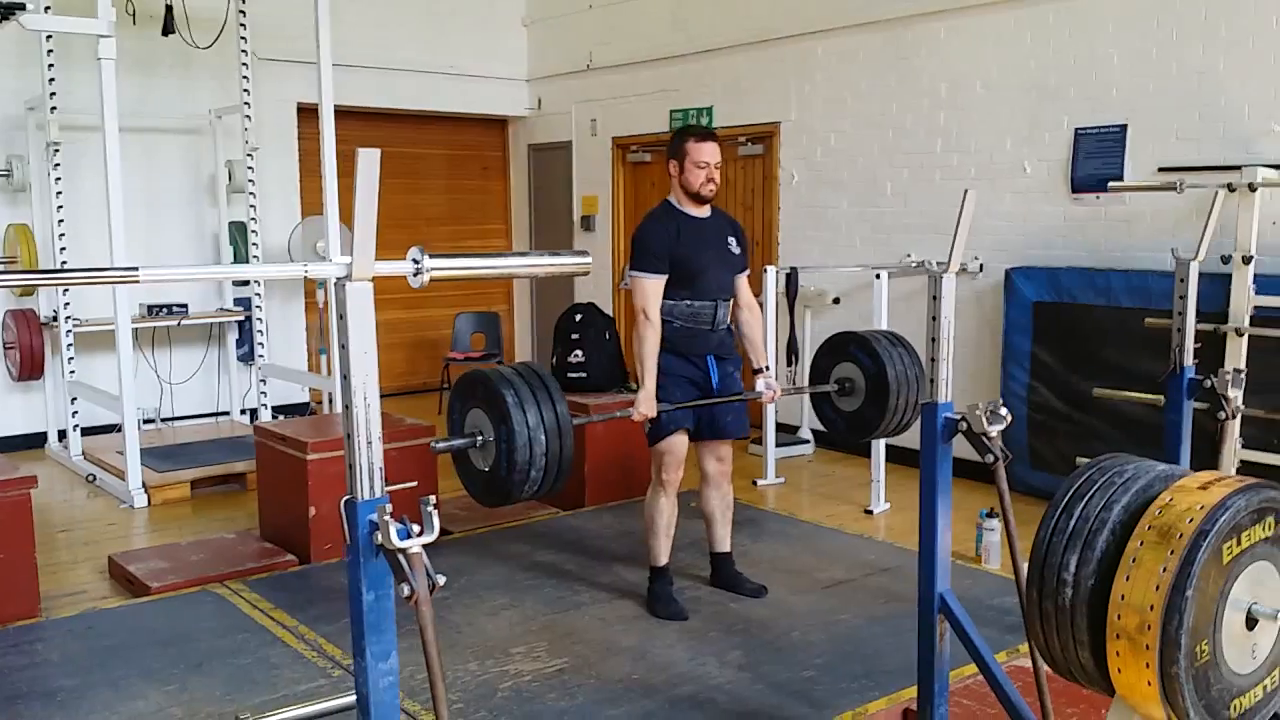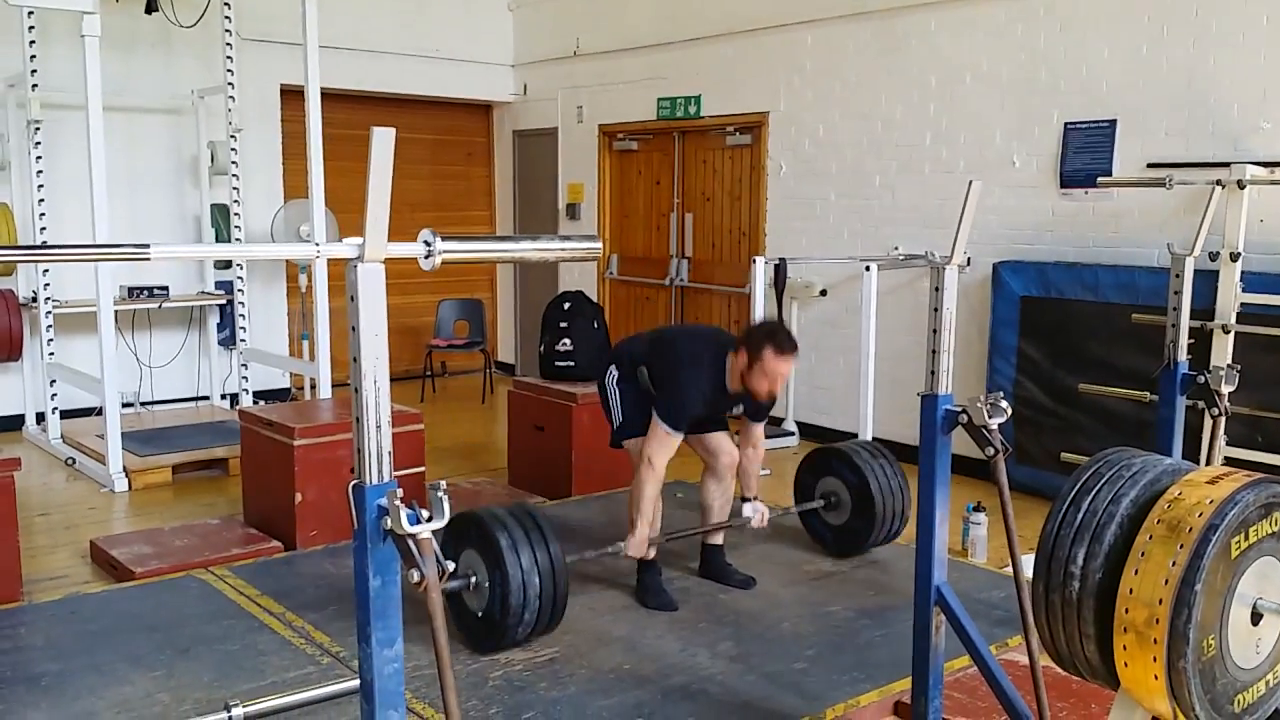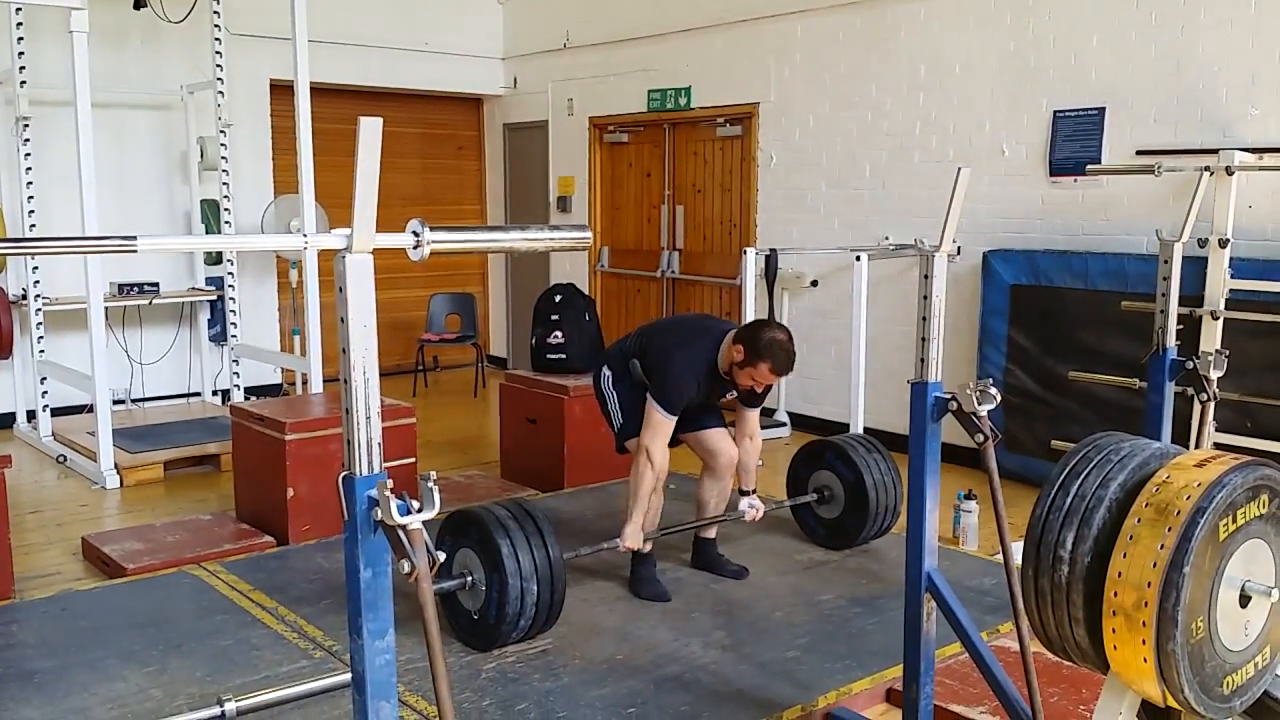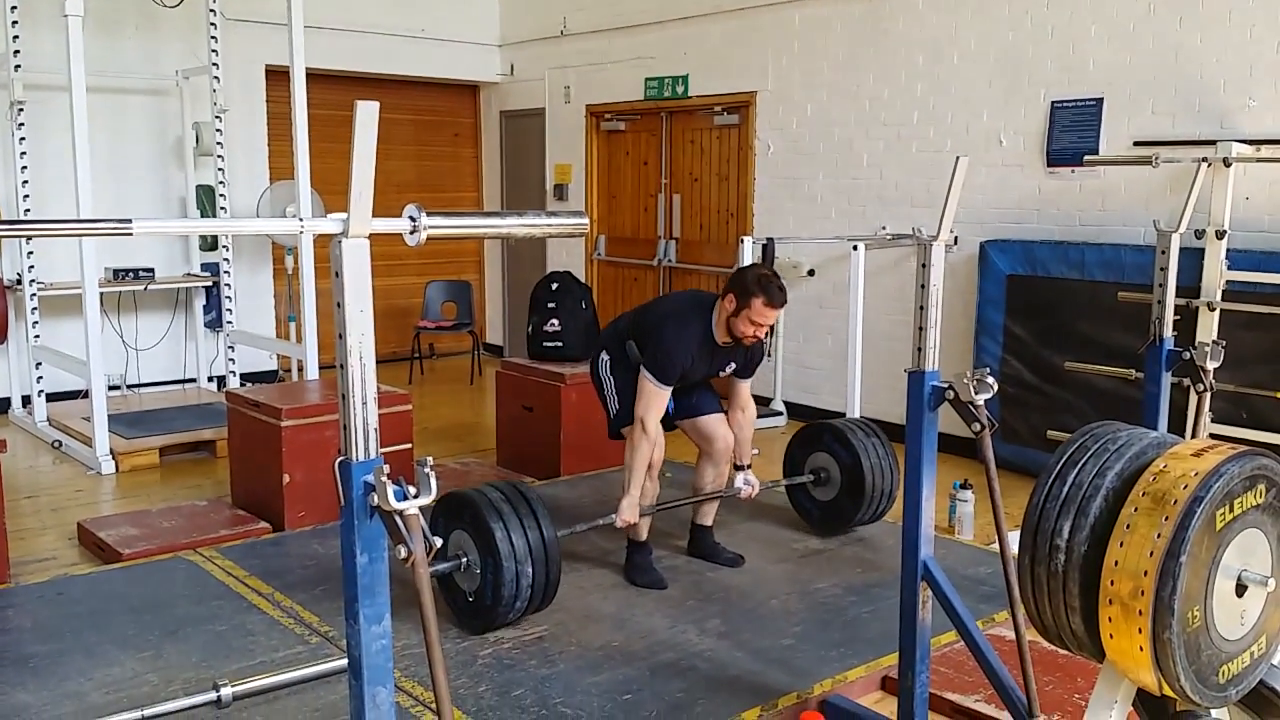
dt=0.7s
person 1, frame 1
left shoulder: (729, 228)
right shoulder: (657, 229)
left elbow: (745, 303)
right elbow: (646, 313)
left wrist: (761, 369)
right wrist: (647, 388)
left hip: (722, 360)
right hip: (672, 363)
left knee: (719, 468)
right knee: (670, 472)
left ankle: (723, 566)
right ankle: (659, 581)
person 1, frame 2
left shoulder: (760, 385)
right shoulder: (692, 380)
left elbow: (752, 444)
right elbow: (654, 460)
left wrist: (751, 500)
right wrist: (638, 532)
right hip: (630, 379)
left knee: (724, 457)
right knee: (651, 472)
left ankle: (713, 559)
right ankle: (648, 575)
person 1, frame 3
left shoulder: (757, 366)
right shoulder: (685, 365)
left elbow: (748, 433)
right elbow: (652, 450)
left wrist: (748, 493)
right wrist: (633, 524)
right hip: (627, 377)
left knee: (725, 458)
right knee: (658, 465)
left ankle: (704, 548)
right ankle: (642, 562)
person 1, frame 4
left shoulder: (749, 343)
right shoulder: (678, 335)
left elbow: (742, 406)
right elbow: (647, 422)
left wrist: (743, 468)
right wrist: (630, 497)
right hip: (623, 364)
left knee: (721, 443)
right knee: (653, 453)
left ankle: (701, 537)
right ankle: (638, 552)
